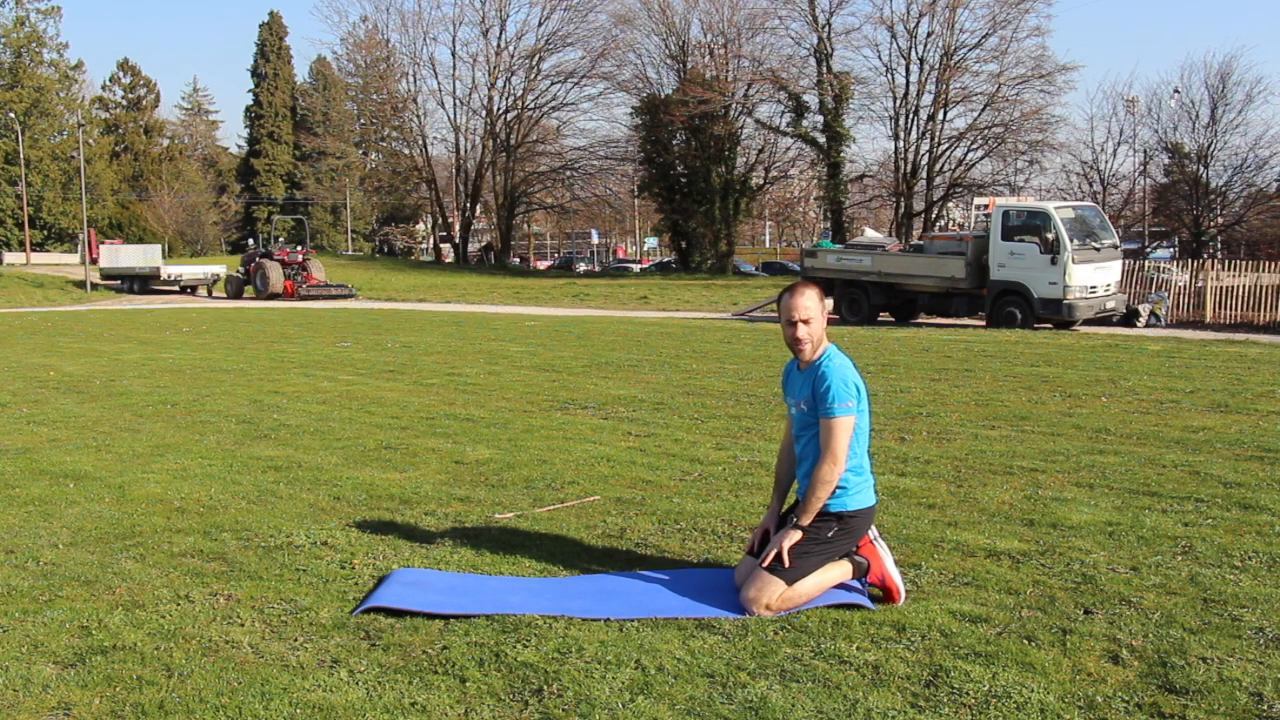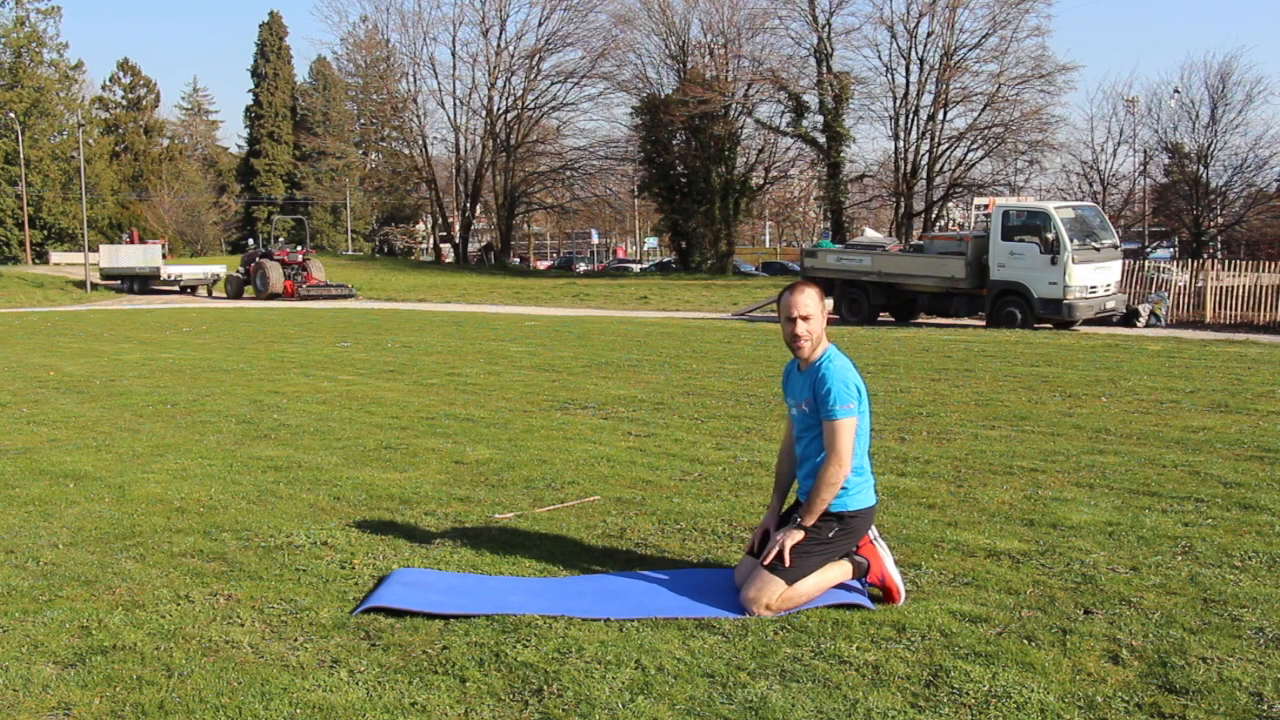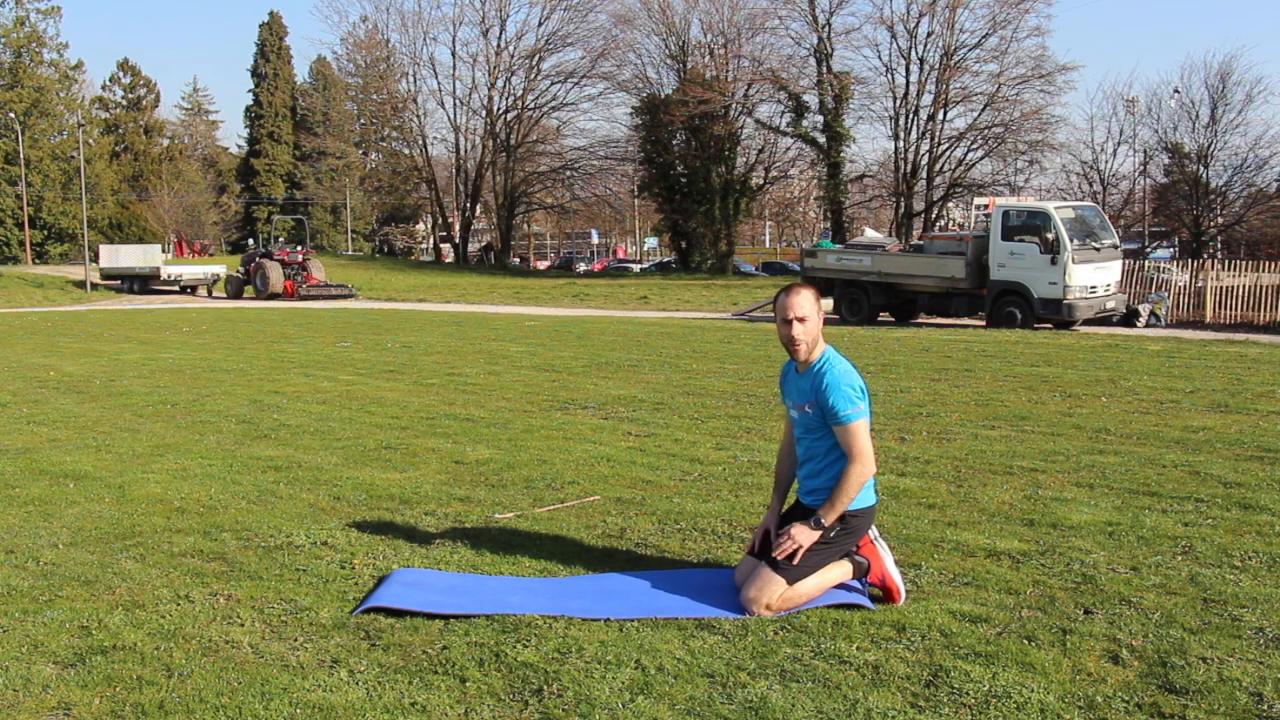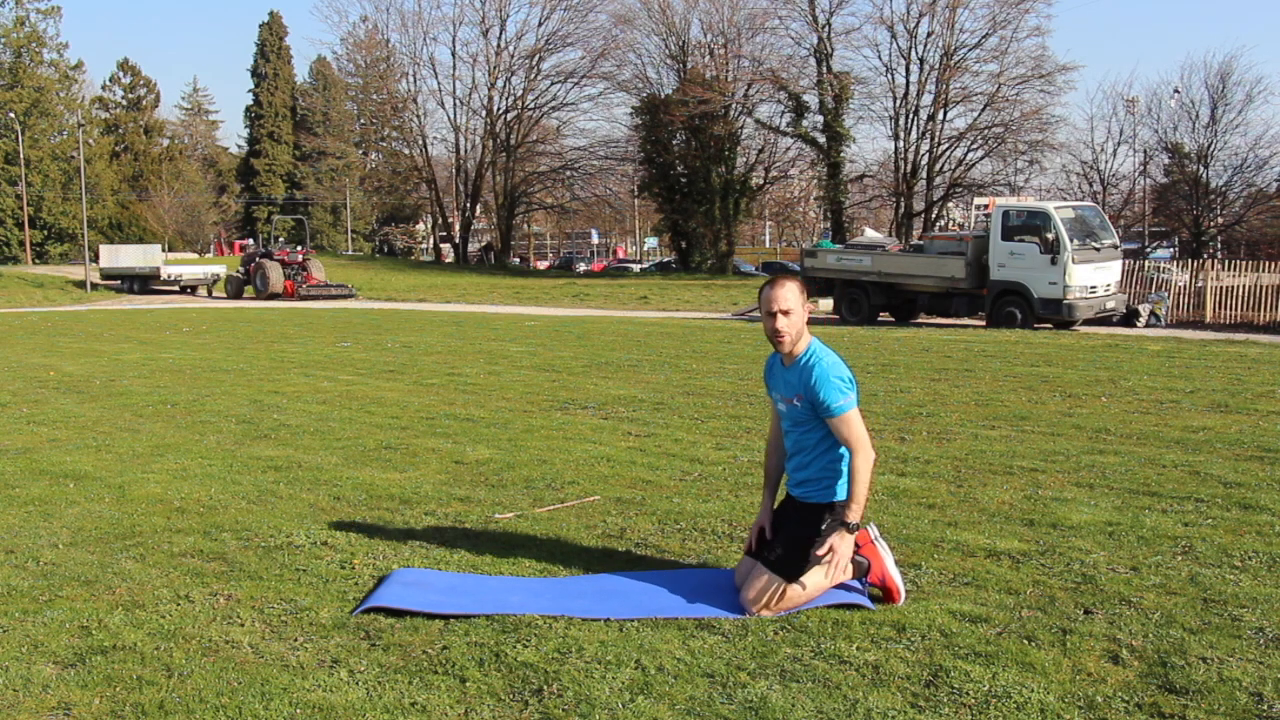
dt=0.3s
person 1, frame 1
left shoulder: (834, 375)
right shoulder: (793, 370)
left elbow: (833, 464)
left wrist: (797, 526)
right wrist: (774, 510)
left hip: (840, 510)
right hip: (813, 502)
left knee: (757, 600)
right knee: (743, 577)
left ankle: (859, 564)
right ankle: (851, 549)
person 1, frame 2
left shoulder: (834, 376)
right shoulder: (794, 371)
left elbow: (839, 466)
left wrist: (800, 525)
right wrist: (774, 510)
left hip: (840, 511)
right hip: (812, 503)
left knee: (756, 600)
right knee: (742, 576)
left ankle: (859, 564)
right ankle: (852, 550)
person 1, frame 3
left shoulder: (835, 379)
right shoulder: (790, 372)
left elbow: (863, 466)
left wrist: (817, 525)
right wrist: (774, 509)
left hip: (842, 510)
right hip: (810, 502)
left knee: (757, 599)
right knee: (743, 576)
left ankle: (859, 563)
right ankle: (851, 548)
person 1, frame 4
left shoulder: (822, 371)
right shoulder: (775, 365)
left elbow: (863, 452)
left wrist: (848, 527)
right wrist: (766, 504)
left hip: (830, 503)
right hip: (799, 497)
left knee: (756, 600)
right knee: (743, 578)
left ankle: (859, 563)
right ankle: (852, 551)
